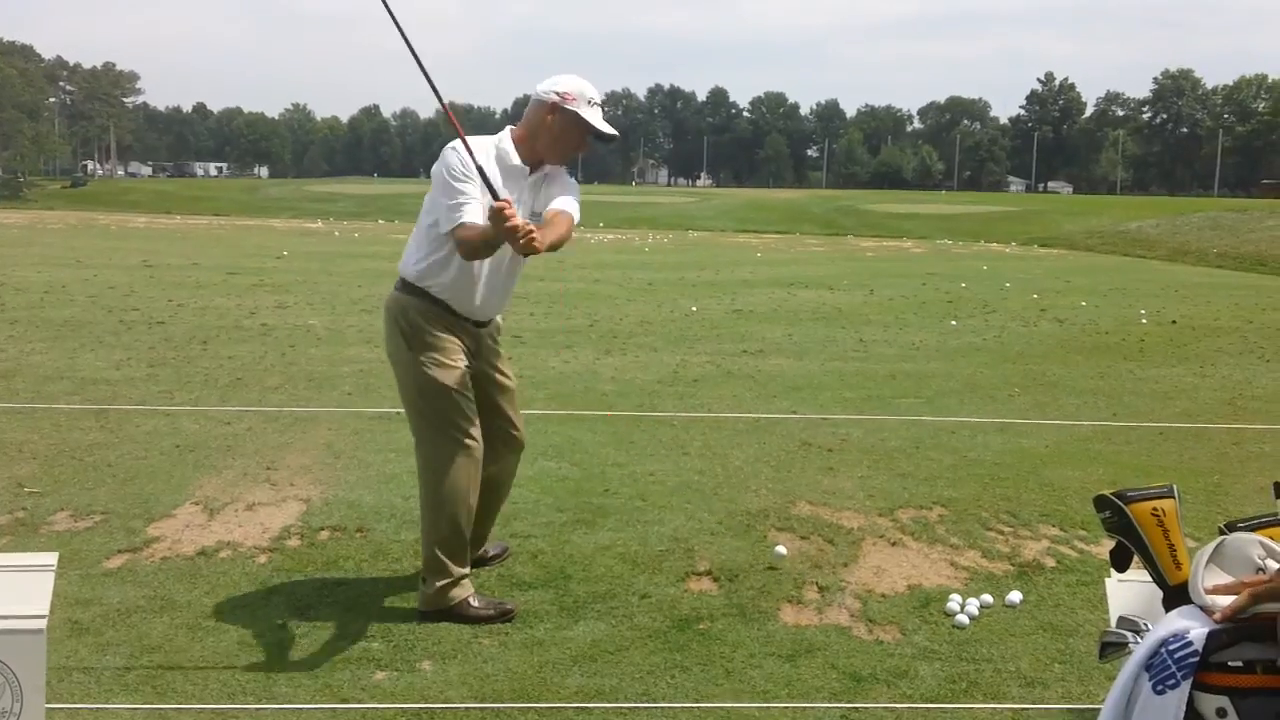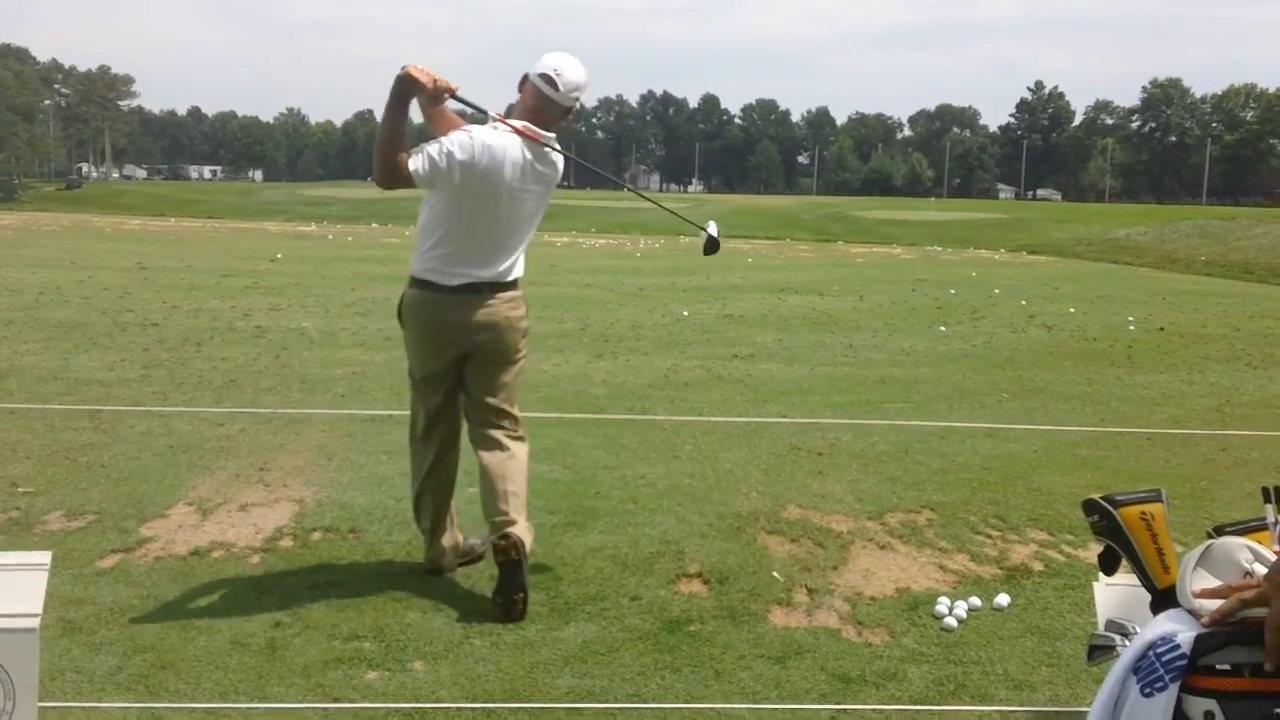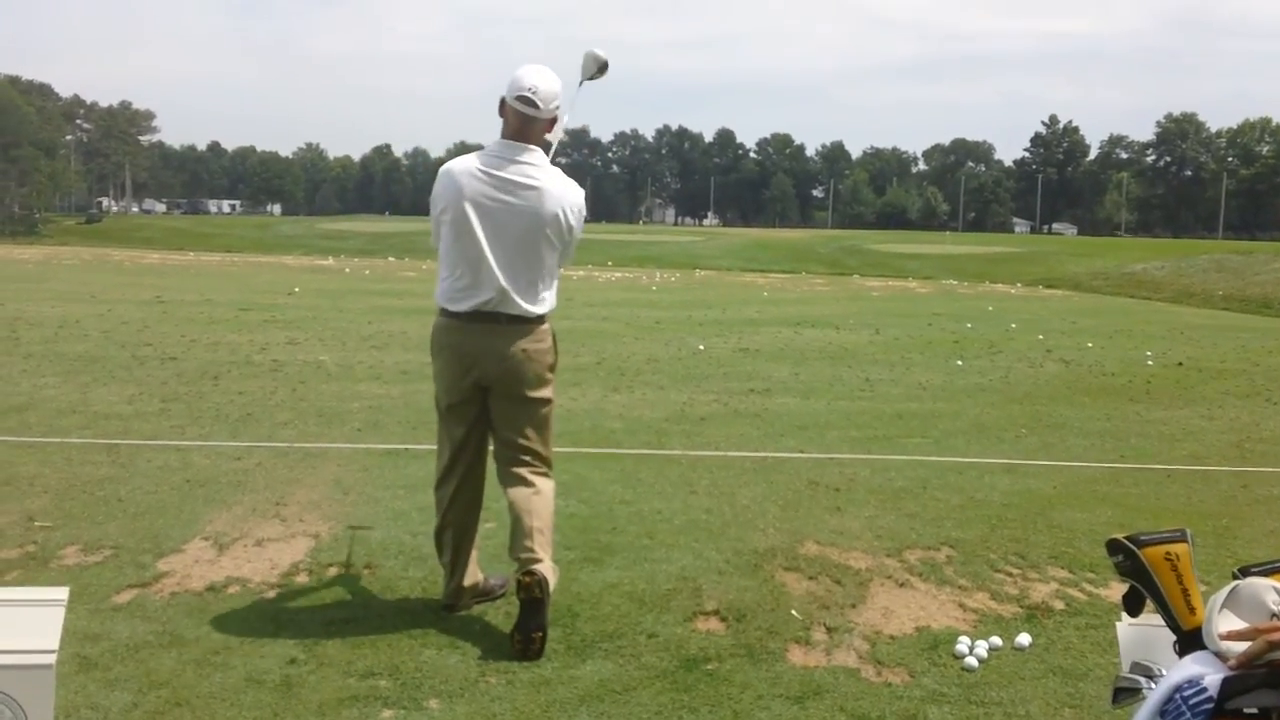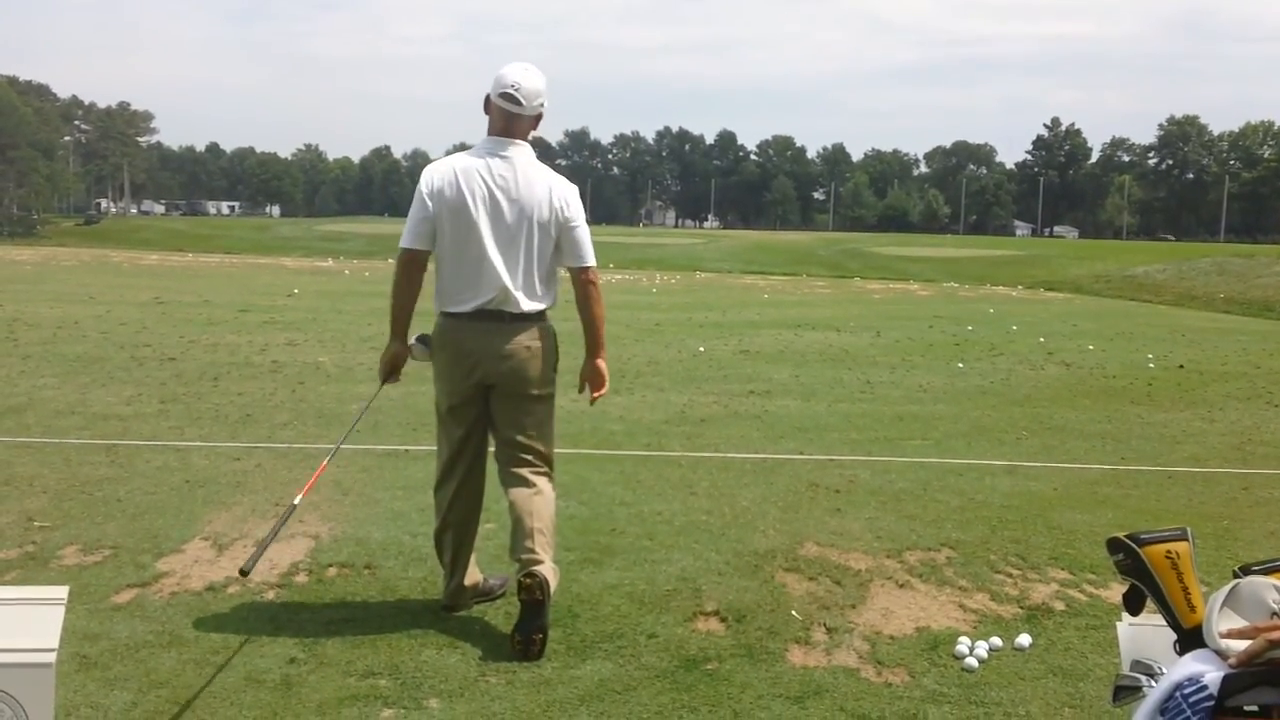
dt=1s
person 1, frame 1
left shoulder: (560, 184)
right shoulder: (464, 154)
left elbow: (559, 227)
right elbow: (466, 243)
left wrist: (536, 234)
right wrist: (498, 231)
left hip: (480, 326)
right hip: (424, 319)
left knee: (505, 441)
right knee: (455, 449)
left ankle: (467, 545)
right ankle: (444, 589)
person 1, frame 2
left shoulder: (478, 146)
right shoulder: (550, 163)
left elbow: (389, 175)
left wrist: (400, 98)
right wrist: (433, 101)
left hip: (431, 304)
right hip: (498, 309)
left knee: (433, 430)
right knee: (499, 427)
left ankle: (441, 544)
right ankle: (511, 537)
person 1, frame 3
left shoulder: (453, 176)
right shoulder: (568, 195)
left hip: (456, 335)
right hip: (524, 341)
left knee: (457, 464)
right knee: (526, 464)
left ankle: (460, 581)
right ankle: (534, 575)
person 1, frame 4
left shoulder: (441, 176)
right shoulder: (557, 188)
left elbow: (411, 261)
right elbow: (585, 277)
left wrist: (398, 340)
right wrist: (596, 353)
left hip: (457, 337)
right hip: (525, 340)
left knee: (457, 468)
right knee: (528, 466)
left ankle: (459, 582)
right ankle: (536, 575)
